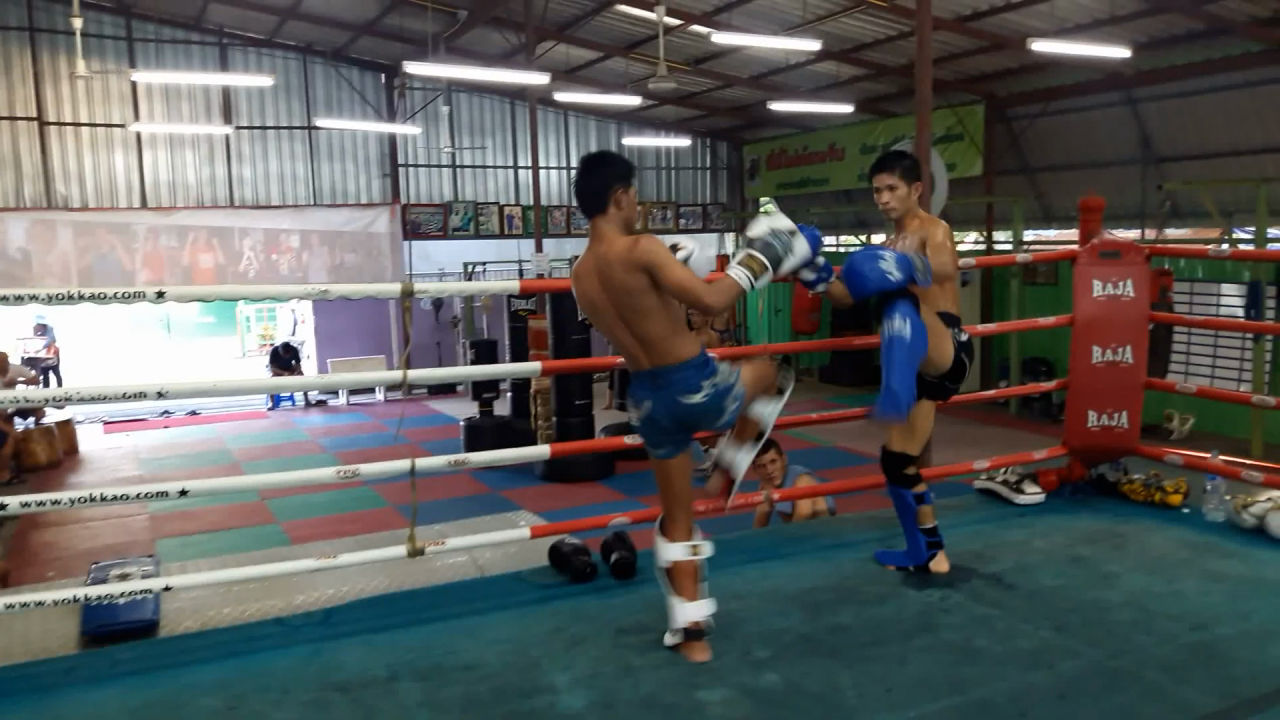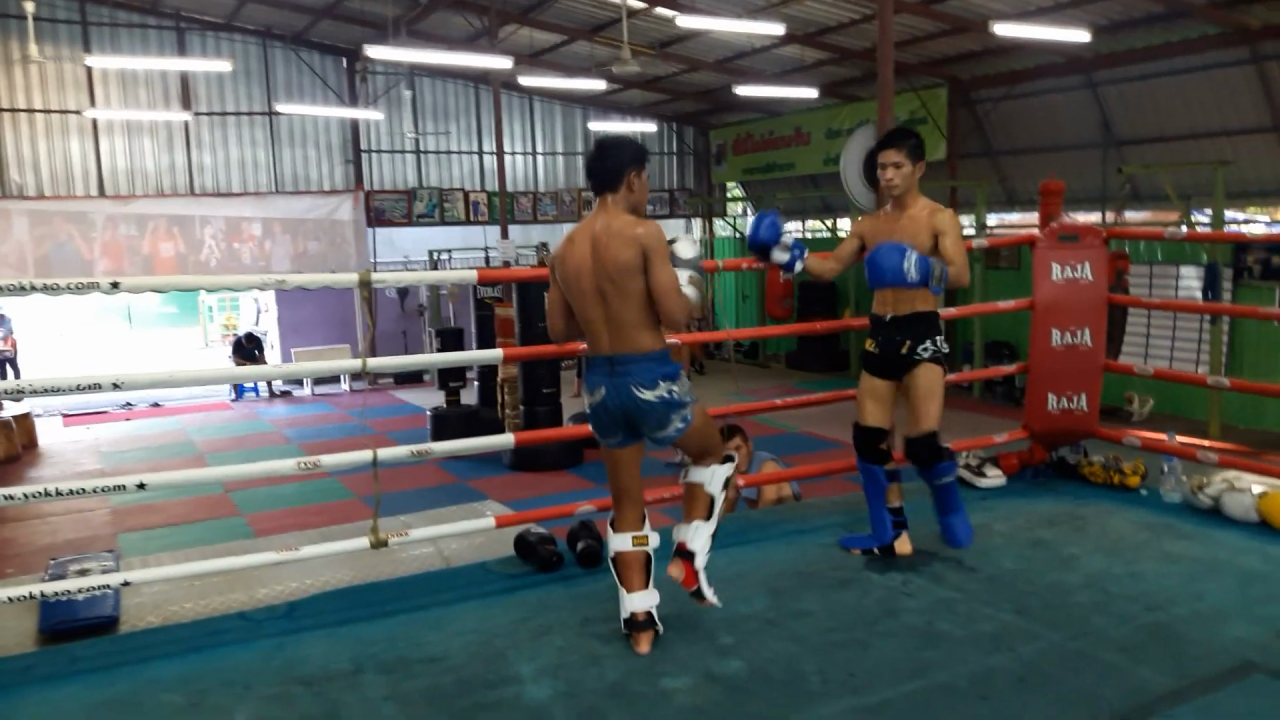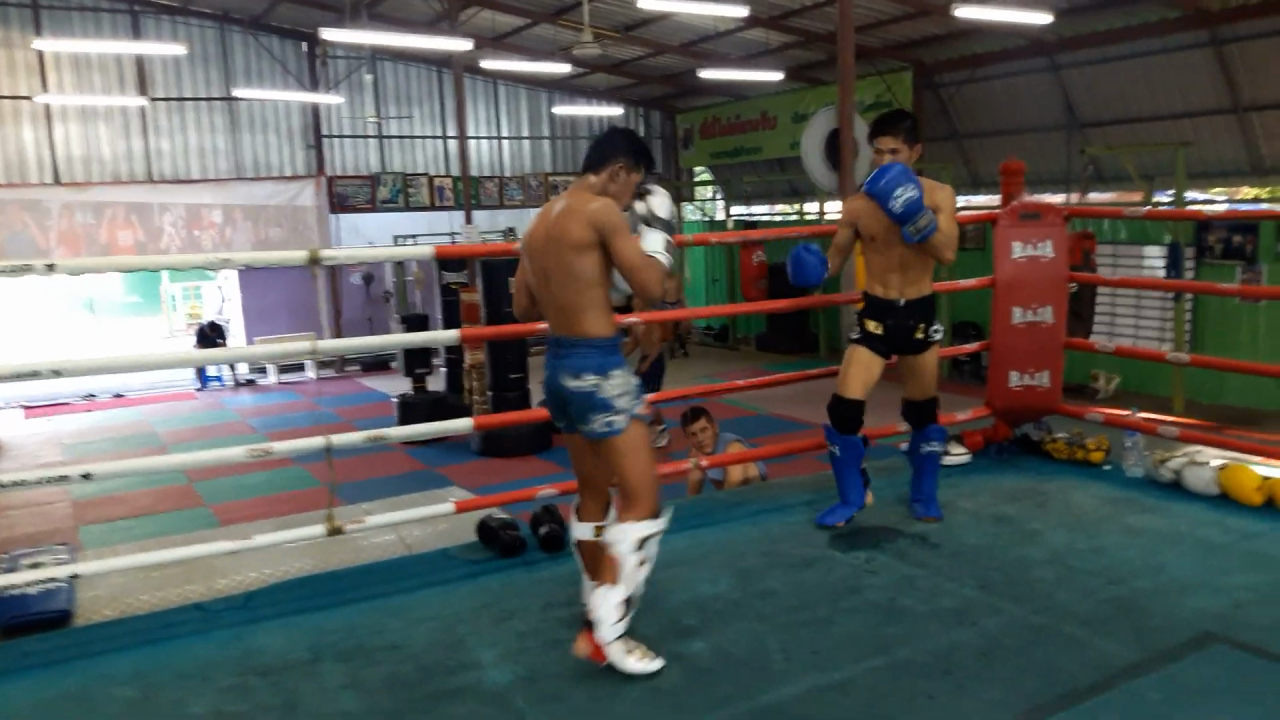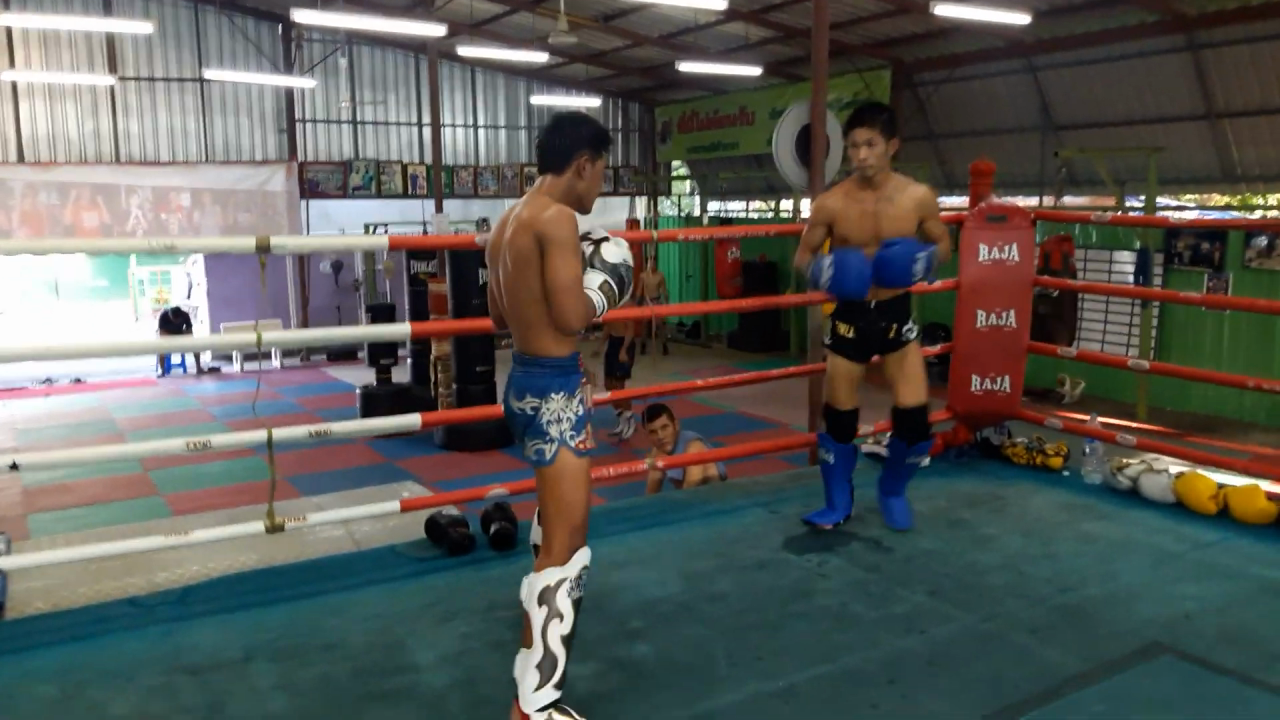
dt=0.3s
person 1, frame 1
left shoulder: (580, 275)
right shoulder: (641, 250)
right elbow: (712, 301)
right wrist: (759, 255)
left hip: (647, 397)
right hip: (697, 381)
left knee: (677, 514)
right knee: (767, 374)
left ankle: (691, 631)
right ankle: (733, 466)
person 1, frame 2
left shoulder: (564, 250)
right shoulder: (643, 233)
left elbow: (559, 332)
right elbow: (676, 315)
right wrist: (685, 278)
left hip: (600, 383)
right hip: (652, 379)
left knee: (627, 506)
right knee: (714, 455)
left ankle: (640, 621)
right ankle: (689, 557)
person 1, frame 3
left shoulder: (542, 222)
right shoulder: (601, 211)
left elbow: (524, 307)
right elbow: (650, 287)
right wrist: (655, 225)
left hip: (559, 366)
right hip: (598, 369)
left knee: (594, 494)
right knee: (643, 506)
left ankle: (600, 598)
right ankle: (604, 632)
person 1, frame 4
left shoulder: (507, 223)
right shoulder: (556, 217)
right elbow: (572, 317)
right wrist: (607, 276)
left hip: (525, 381)
right hip: (554, 389)
left knee: (559, 506)
right knee: (564, 547)
left ankle: (546, 606)
person 2, frame 1
left shoulder: (933, 229)
right shoulder: (887, 245)
left elbow: (943, 268)
right elbow: (848, 295)
left wrist: (902, 266)
right wrist: (816, 274)
left hip: (944, 342)
right hip: (917, 357)
left knee: (901, 309)
right knee: (899, 458)
left ankle: (893, 396)
right ankle: (925, 551)
person 2, frame 2
left shoulder: (939, 218)
right shoulder: (869, 225)
left elbow: (962, 276)
right elbow: (830, 268)
left wrist: (924, 269)
right wrist: (789, 254)
left hip: (921, 337)
right hip: (879, 337)
left knee: (923, 440)
right knee: (868, 439)
left ankle: (950, 511)
right ankle: (885, 532)
person 2, frame 3
left shoulder: (938, 195)
right shoulder: (858, 205)
left elbow: (947, 254)
right elbow: (836, 257)
left wrist: (914, 211)
right wrist: (812, 266)
left hip: (920, 315)
right hip: (874, 317)
left knee: (923, 410)
right knee: (844, 408)
left ankle: (924, 495)
right ankle: (850, 497)
person 2, frame 4
left shoulder: (919, 197)
right shoulder: (830, 203)
left elbow: (944, 247)
right elbow: (803, 257)
left wrist: (922, 260)
right wrist: (824, 270)
left hip: (896, 317)
right hip: (848, 318)
left knee: (914, 421)
right knee: (839, 420)
left ankle: (892, 490)
right ankle: (837, 505)
